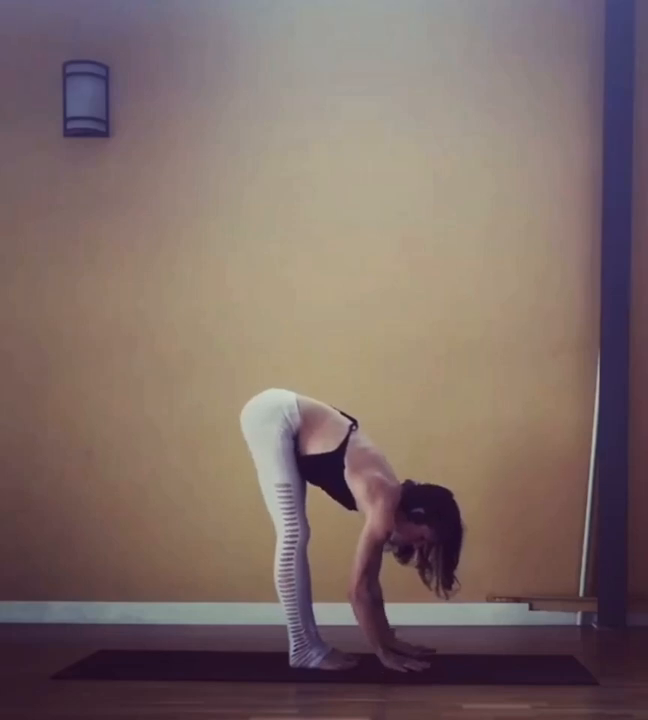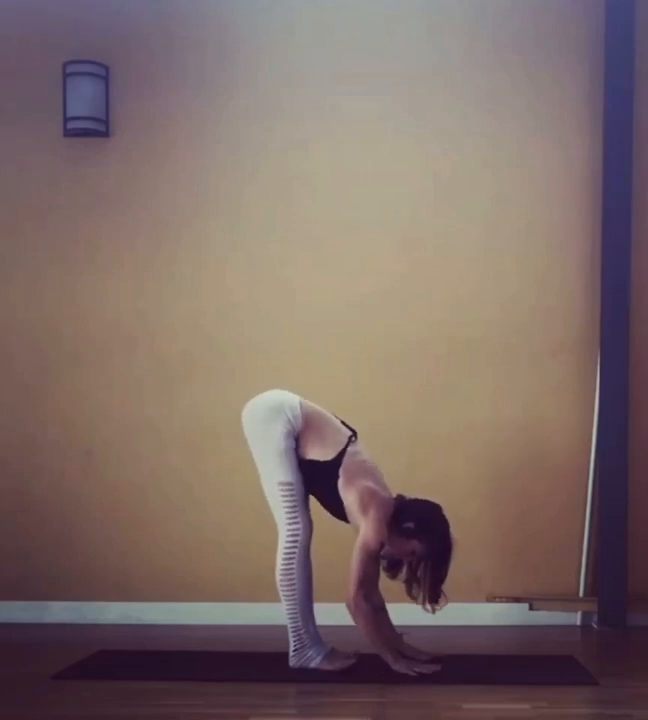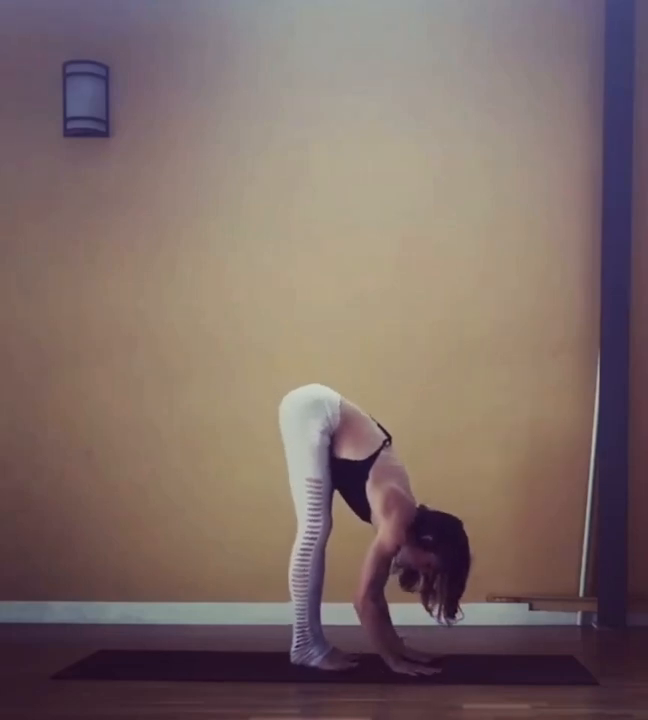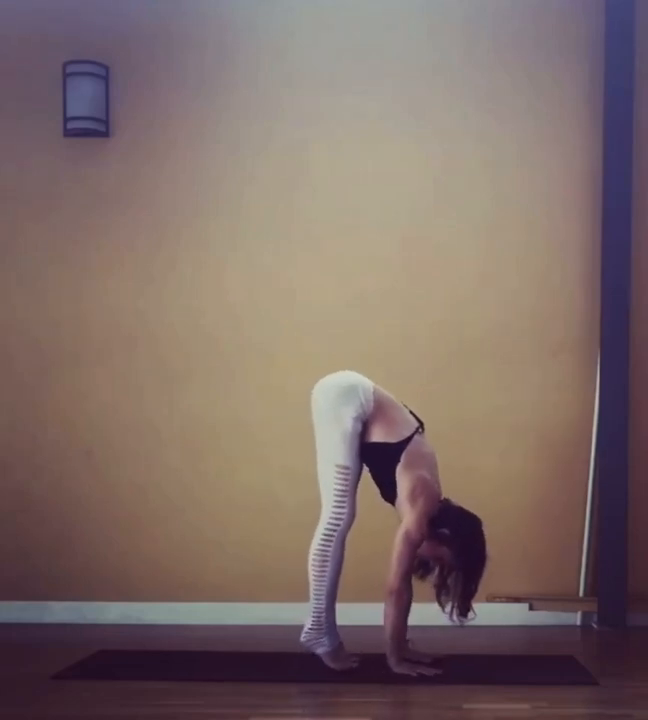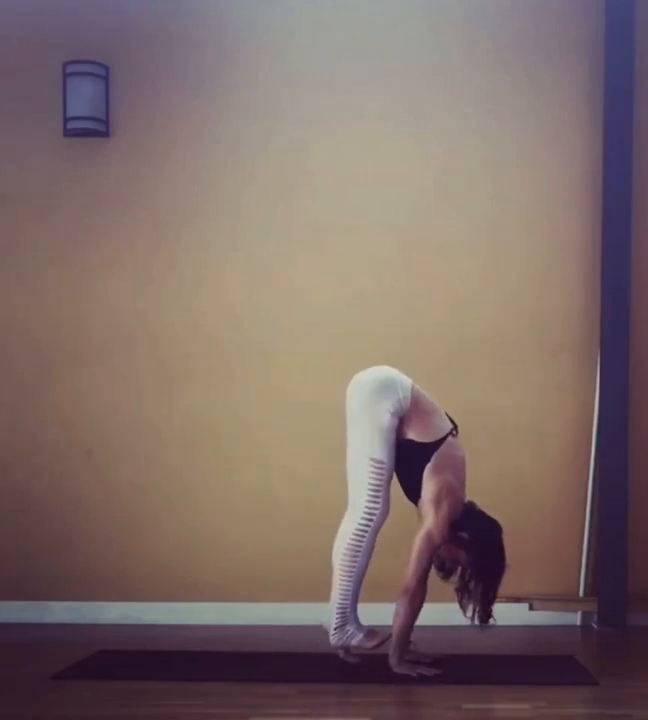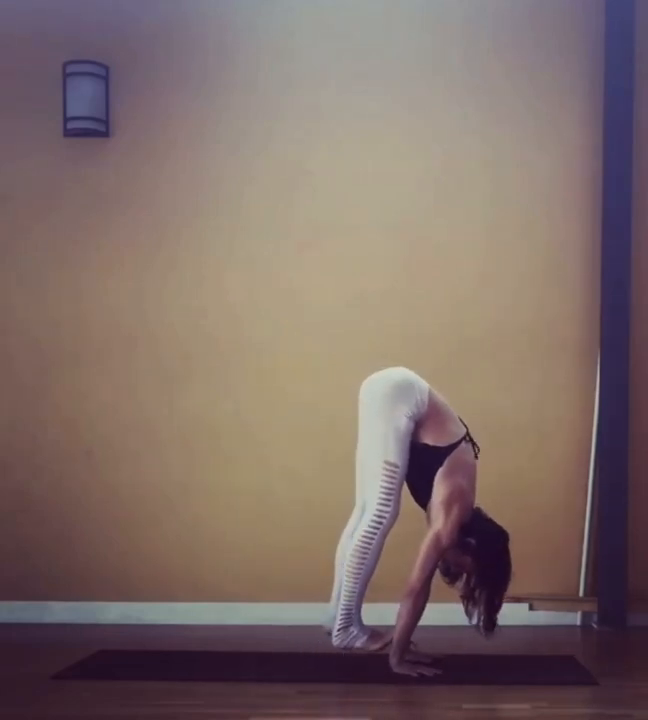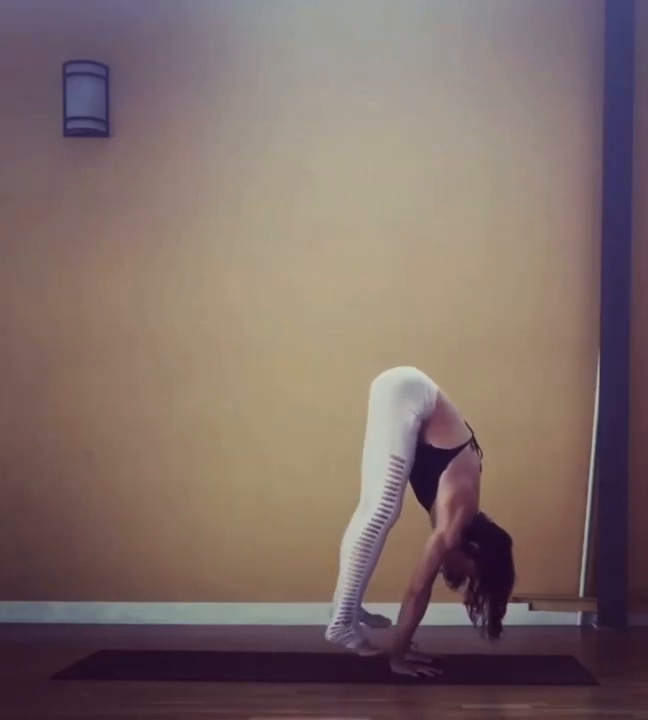
dt=0.7s
person 1, frame 1
left shoulder: (388, 501)
right shoulder: (384, 510)
left elbow: (370, 583)
right elbow: (358, 589)
left wrist: (388, 641)
right wrist: (384, 653)
left hip: (286, 418)
right hip: (273, 414)
left knee: (296, 535)
right knee: (293, 535)
left ankle: (310, 644)
right ankle: (303, 650)
person 1, frame 2
left shoulder: (380, 516)
right shoulder: (377, 521)
left elbow: (369, 593)
right elbow: (357, 598)
left wrist: (398, 645)
right wrist: (393, 657)
left hip: (285, 417)
right hip: (274, 415)
left knee: (299, 535)
right knee: (295, 535)
left ankle: (309, 644)
right ankle: (303, 649)
person 1, frame 3
left shoulder: (403, 521)
right shoulder: (397, 527)
left elbow: (374, 596)
right elbow: (365, 599)
left wrist: (397, 648)
right wrist: (392, 659)
left hip: (320, 412)
right hip: (312, 410)
left knee: (317, 532)
right knee: (314, 532)
left ankle: (313, 643)
right ankle: (306, 646)
person 1, frame 4
left shoulder: (429, 510)
right shoulder: (420, 516)
left elbow: (401, 583)
right elbow: (396, 588)
left wrist: (400, 648)
right wrist: (395, 658)
left hip: (352, 398)
right hip: (345, 396)
left knee: (339, 519)
right knee: (338, 518)
left ankle: (326, 634)
right ankle: (318, 632)
person 1, frame 5
left shoulder: (448, 509)
right shoulder: (441, 519)
left elbow: (415, 582)
right elbow: (412, 587)
left wrist: (401, 646)
right wrist: (397, 657)
left hip: (383, 392)
left knee: (360, 512)
right knee: (370, 514)
left ankle: (338, 617)
right ankle: (342, 624)
person 1, frame 6
left shoulder: (452, 515)
right shoulder: (449, 524)
left elbow: (419, 585)
right elbow: (416, 589)
right wrist: (397, 657)
left knee: (367, 513)
right knee: (380, 516)
left ankle: (340, 615)
right ankle: (346, 626)
person 1, frame 7
left shoulder: (458, 518)
right shoulder: (453, 527)
left elbow: (420, 585)
right elbow: (418, 590)
right wrist: (398, 657)
left knee: (373, 509)
right knee: (382, 512)
left ankle: (347, 610)
right ankle: (343, 622)
